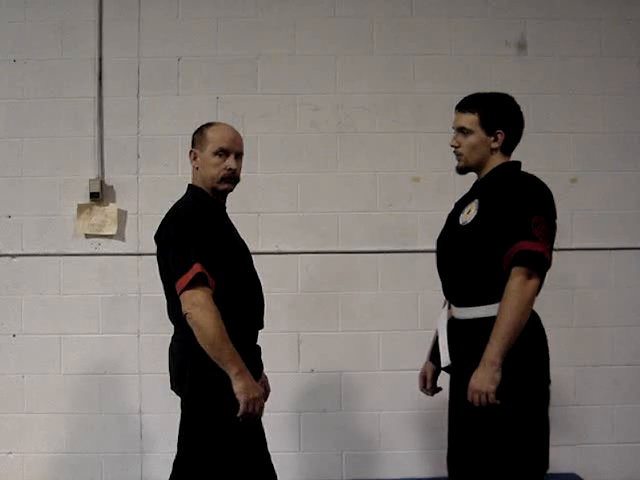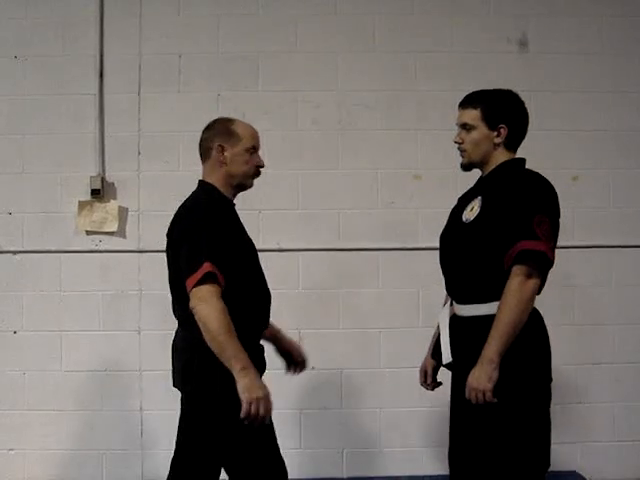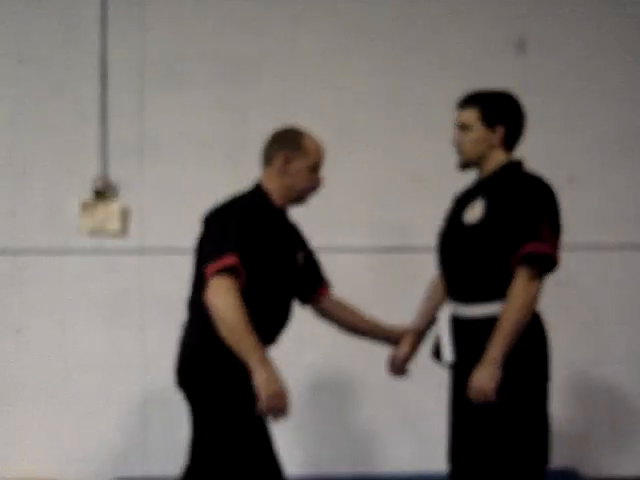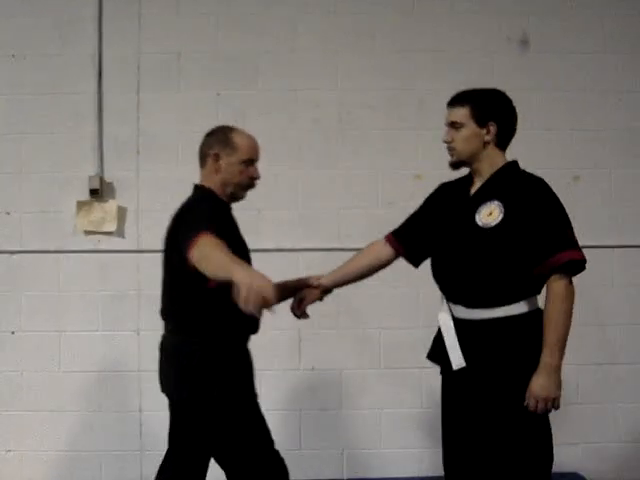
dt=0.7s
person 1, frame 1
left shoulder: (523, 192)
right shoulder: (474, 198)
left elbow: (525, 280)
left wrist: (492, 363)
right wrist: (436, 355)
left hip: (504, 353)
right hip: (470, 350)
person 1, frame 2
left shoulder: (527, 189)
right shoulder: (476, 194)
left elbow: (525, 278)
left wrist: (489, 361)
right wrist: (437, 348)
left hip: (506, 352)
right hip: (472, 346)
person 1, frame 3
left shoulder: (525, 192)
right shoulder: (467, 199)
left elbow: (528, 279)
right elbow: (447, 277)
left wrist: (493, 360)
right wrist: (413, 336)
left hip: (507, 347)
right hip: (470, 347)
person 1, frame 4
left shoulder: (528, 194)
right shoulder: (447, 197)
left elbow: (559, 281)
right elbow: (389, 246)
left wrist: (549, 368)
right wrist: (323, 285)
left hip: (510, 349)
right hip: (460, 349)
person 2, frame 1
left shoulder: (213, 216)
right shoulder: (188, 219)
right elbow: (197, 306)
left wrist: (248, 368)
right wrist: (239, 375)
left hip: (215, 369)
right hip: (213, 370)
person 2, frame 2
left shoulder: (218, 213)
right shoulder: (201, 216)
right elbow: (205, 302)
left wrist: (278, 340)
right wrist: (245, 372)
left hip: (211, 365)
right hip: (215, 369)
person 2, frame 3
left shoulder: (287, 234)
right shoulder: (236, 216)
left elbow: (324, 301)
right elbow: (219, 293)
left wrist: (387, 333)
right wrist: (262, 367)
left hip: (225, 365)
right hip: (214, 365)
person 2, frame 4
left shoulder: (215, 215)
right shoulder: (200, 213)
left elbow: (238, 296)
right elbow: (202, 249)
left wrist: (296, 287)
right wrist: (247, 275)
left hip: (193, 359)
right hip: (207, 363)
